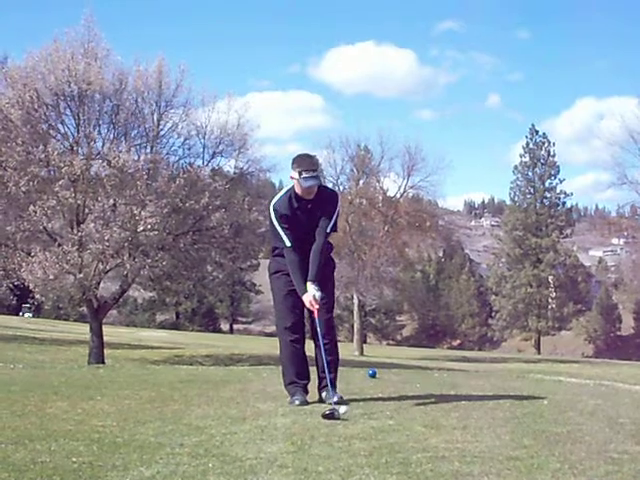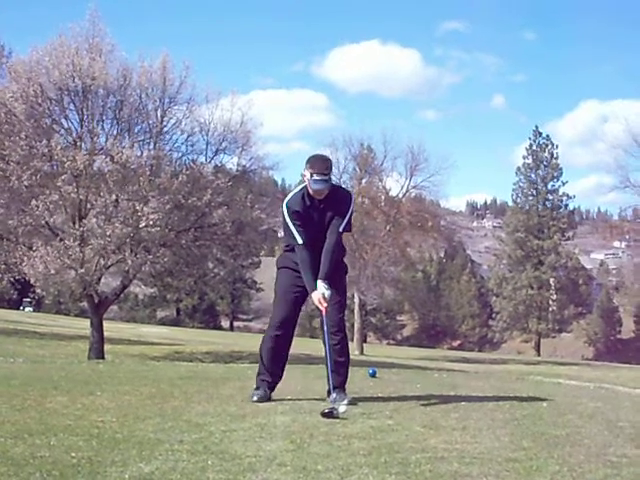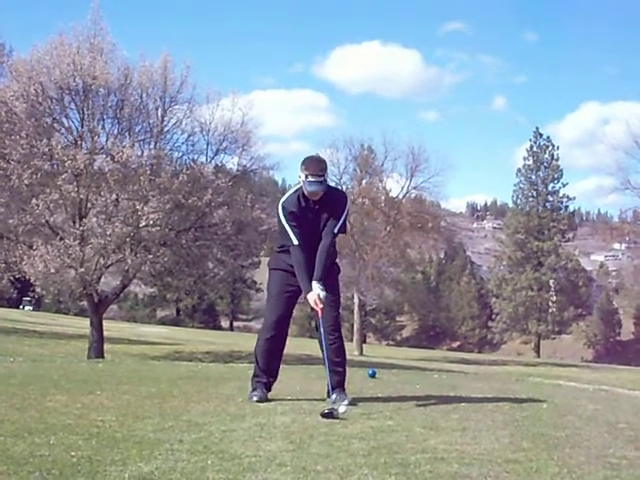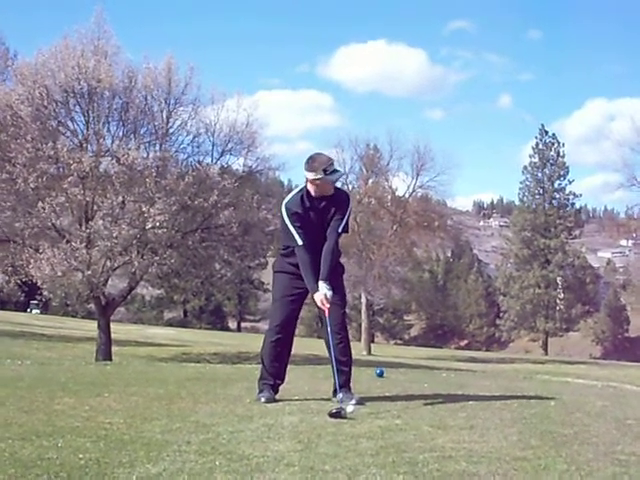
dt=0.7s
person 1, frame 1
left shoulder: (330, 198)
right shoulder: (279, 205)
left elbow: (321, 241)
right elbow: (290, 250)
left wrist: (312, 282)
right wrist: (302, 289)
left hip: (319, 265)
right hip: (285, 267)
left knee: (325, 323)
right knee: (289, 326)
left ankle: (328, 386)
right ankle: (296, 388)
person 1, frame 2
left shoulder: (344, 198)
right shoulder: (293, 202)
left elbow: (333, 240)
right elbow: (302, 247)
left wrist: (323, 281)
right wrist: (311, 288)
left hip: (330, 266)
right hip: (294, 264)
left knee: (335, 324)
right knee: (280, 321)
left ankle: (337, 388)
right ankle: (265, 383)
person 1, frame 3
left shoulder: (338, 199)
right shoulder: (288, 204)
left elbow: (327, 242)
right elbow: (297, 248)
left wrist: (318, 282)
right wrist: (307, 288)
left hip: (323, 268)
right hip: (287, 266)
left knee: (331, 325)
right knee: (273, 323)
left ankle: (337, 388)
right ankle: (260, 384)
person 1, frame 4
left shoulder: (341, 199)
right shoulder: (292, 204)
left elbow: (332, 241)
right elbow: (301, 248)
left wrist: (324, 282)
right wrist: (313, 289)
left hip: (328, 268)
right hip: (292, 267)
left knee: (337, 325)
right knee: (280, 324)
left ankle: (343, 388)
right ankle: (268, 385)
